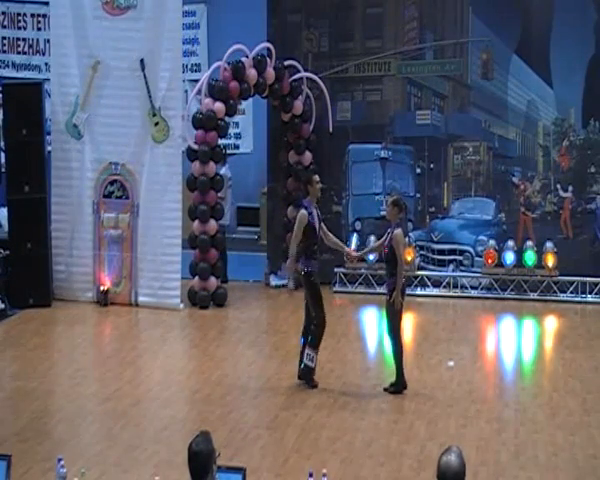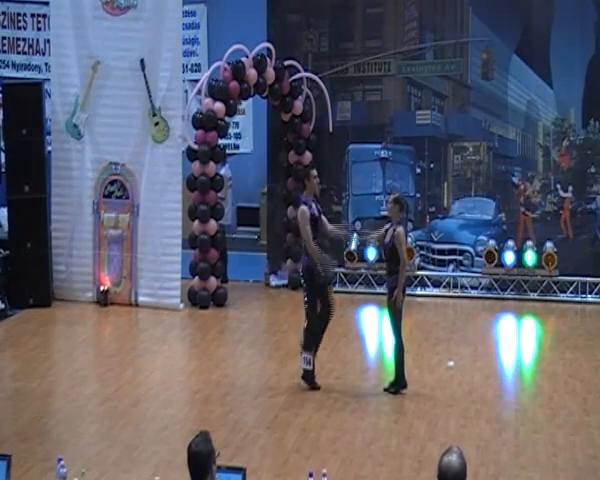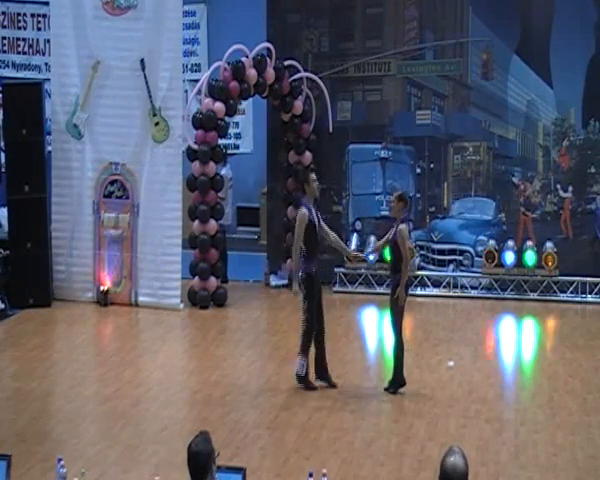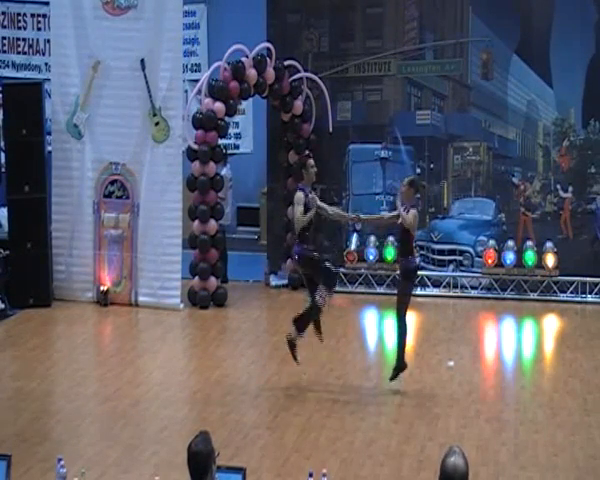
dt=0.5s
person 1, frame 1
left shoulder: (316, 211)
right shoulder: (303, 214)
left elbow: (327, 236)
right elbow: (293, 246)
left wrist: (347, 251)
right wrist: (291, 277)
left hip: (314, 268)
right hip: (307, 269)
left knee: (310, 321)
right knee: (319, 320)
left ankle: (305, 369)
right ankle: (307, 369)
person 1, frame 2
left shoulder: (315, 205)
right shoulder: (303, 209)
left elbow: (327, 228)
right elbow: (309, 243)
left wrist: (344, 234)
right wrist: (325, 264)
left hip: (318, 264)
right hip: (310, 265)
left knee: (326, 311)
right knee: (312, 317)
left ankle: (310, 353)
right ankle: (308, 372)
person 1, frame 3
left shoulder: (315, 210)
right shoulder: (303, 212)
left elbow: (329, 236)
right elbow: (296, 247)
left wrist: (350, 253)
right wrist: (296, 279)
left hip: (314, 269)
right hip: (306, 271)
left knee: (319, 324)
right knee: (310, 323)
left ankle: (322, 373)
right ankle: (302, 375)
person 1, frame 4
left shoulder: (311, 194)
right shoulder: (301, 195)
left elbow: (329, 211)
right elbow: (298, 225)
left wrist: (352, 218)
right wrist: (312, 210)
left hip: (308, 251)
right hip: (302, 251)
left knee: (316, 296)
right knee: (331, 273)
left ankle: (295, 332)
right ankle: (302, 326)
person 2, frame 1
left shoulder: (397, 232)
right shoulder: (391, 231)
left elbow: (401, 263)
right elbow: (378, 246)
left wrist: (398, 291)
right wrist: (359, 255)
left hip: (396, 287)
right hip: (391, 285)
left knee: (395, 334)
right knee: (392, 333)
left ankle: (400, 382)
right ankle: (398, 380)
person 2, frame 2
left shoulder: (398, 230)
right shoulder: (389, 228)
left elbow: (404, 261)
right elbow: (375, 238)
left wrist: (399, 288)
left hip: (397, 285)
right hip: (392, 283)
left knee: (398, 333)
right knee: (396, 333)
left ankle: (400, 381)
right ankle: (398, 379)
person 2, frame 3
left shoulder: (402, 228)
right shoulder: (395, 226)
left elbow: (406, 260)
right elbow: (382, 244)
left wrist: (402, 287)
left hip: (399, 282)
right hip: (395, 281)
left knee: (398, 331)
right knee: (396, 331)
left ankle: (398, 378)
right ankle: (397, 377)
person 2, frame 4
left shoulder: (411, 212)
right shoulder: (402, 210)
left elbow: (410, 229)
right elbow: (384, 218)
left wrist: (402, 213)
right wrist: (362, 218)
left hip: (408, 266)
right hip: (405, 265)
left knee: (400, 313)
right knee: (400, 313)
left ankle: (400, 361)
right ankle: (400, 360)
person 3, frame 1
left shoulder: (223, 173)
right shoulder: (226, 170)
left elbow: (221, 196)
left hip: (220, 217)
right hip: (223, 216)
right knee: (221, 247)
left ankle: (223, 275)
right ankle: (223, 274)
person 3, frame 2
left shoulder: (223, 173)
right shoulder: (226, 170)
left elbow: (221, 196)
right hip: (224, 216)
left knee: (221, 247)
right knee: (221, 247)
left ankle: (223, 276)
right ankle: (222, 275)
person 3, frame 3
left shoulder: (223, 173)
right shoulder: (227, 170)
left elbow: (221, 197)
left hip: (221, 217)
right hip: (224, 216)
left knee: (221, 248)
right knee: (221, 248)
left ankle: (223, 275)
right ankle: (222, 275)
person 3, frame 4
left shoulder: (223, 174)
right shoulder: (227, 170)
left elbow: (221, 197)
right hip: (223, 216)
left knee: (220, 248)
right knee: (221, 248)
left ankle: (222, 276)
right ankle: (223, 275)
